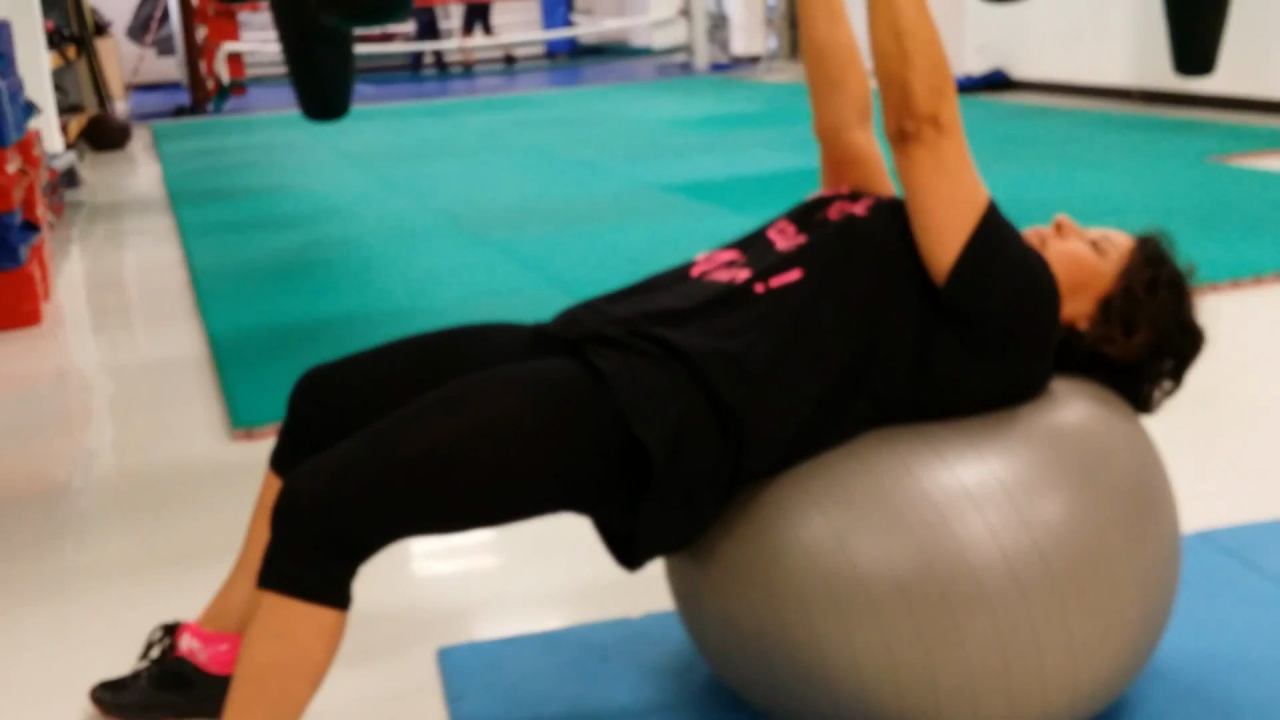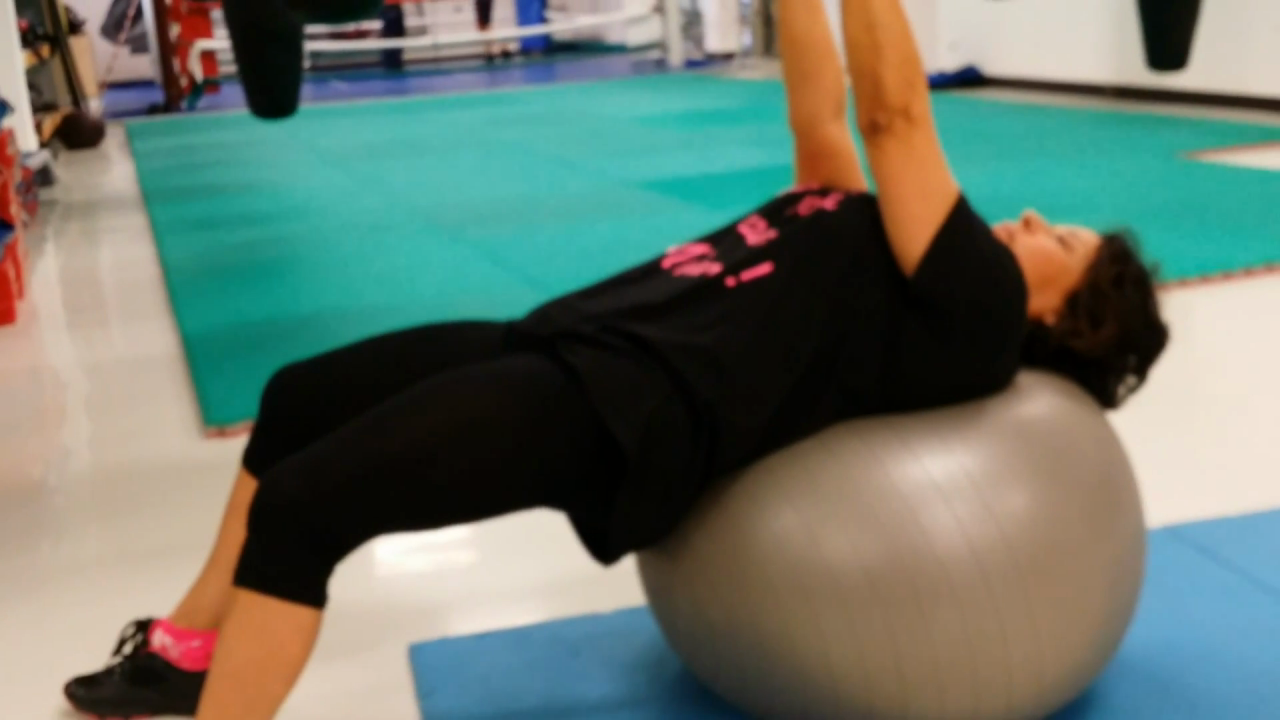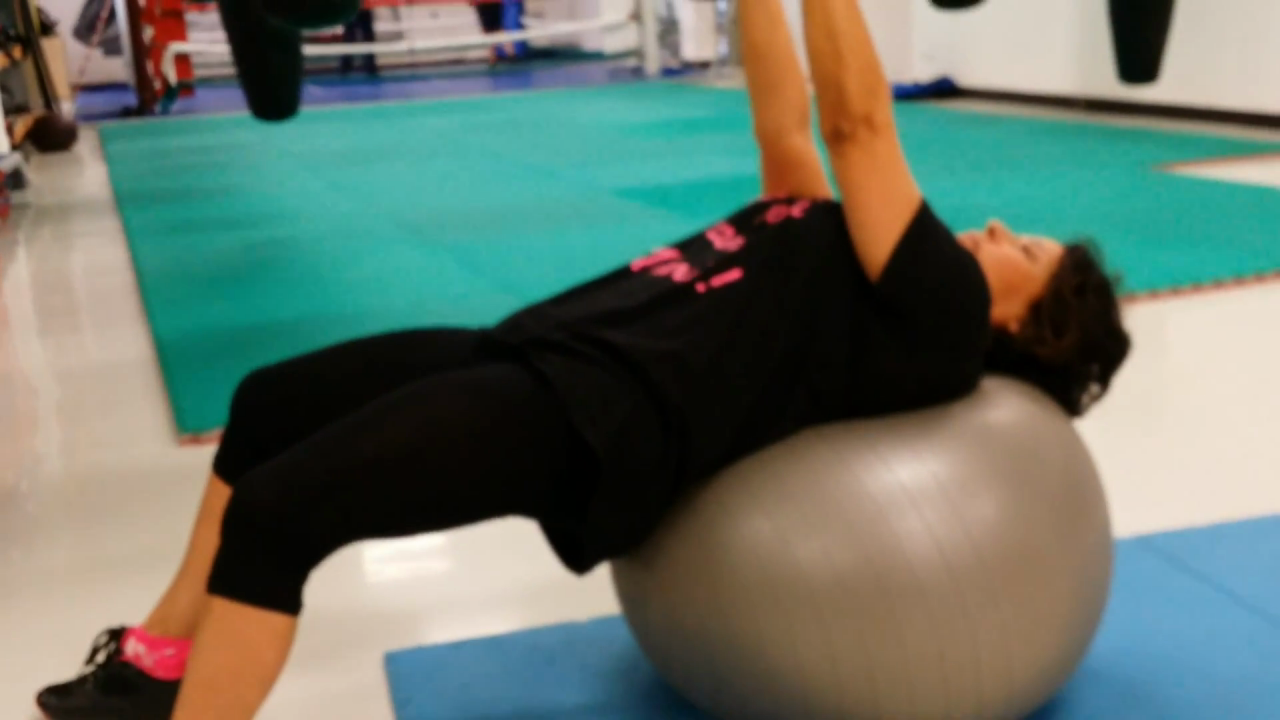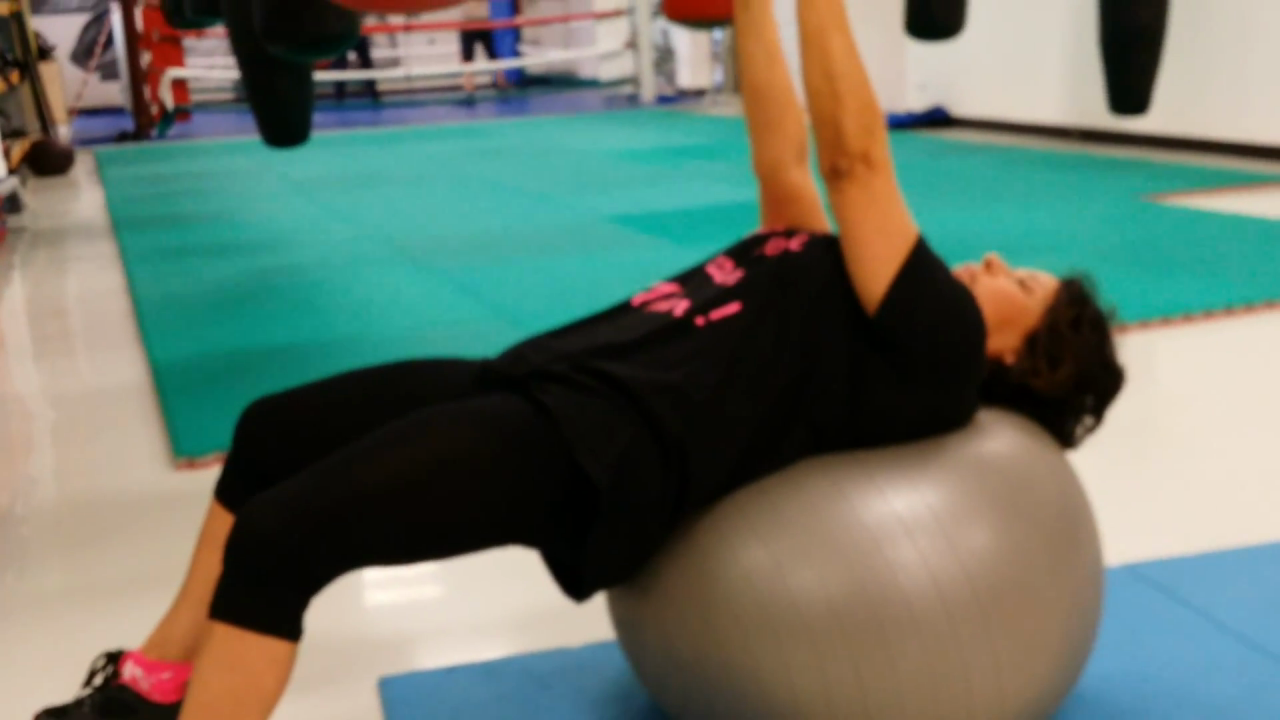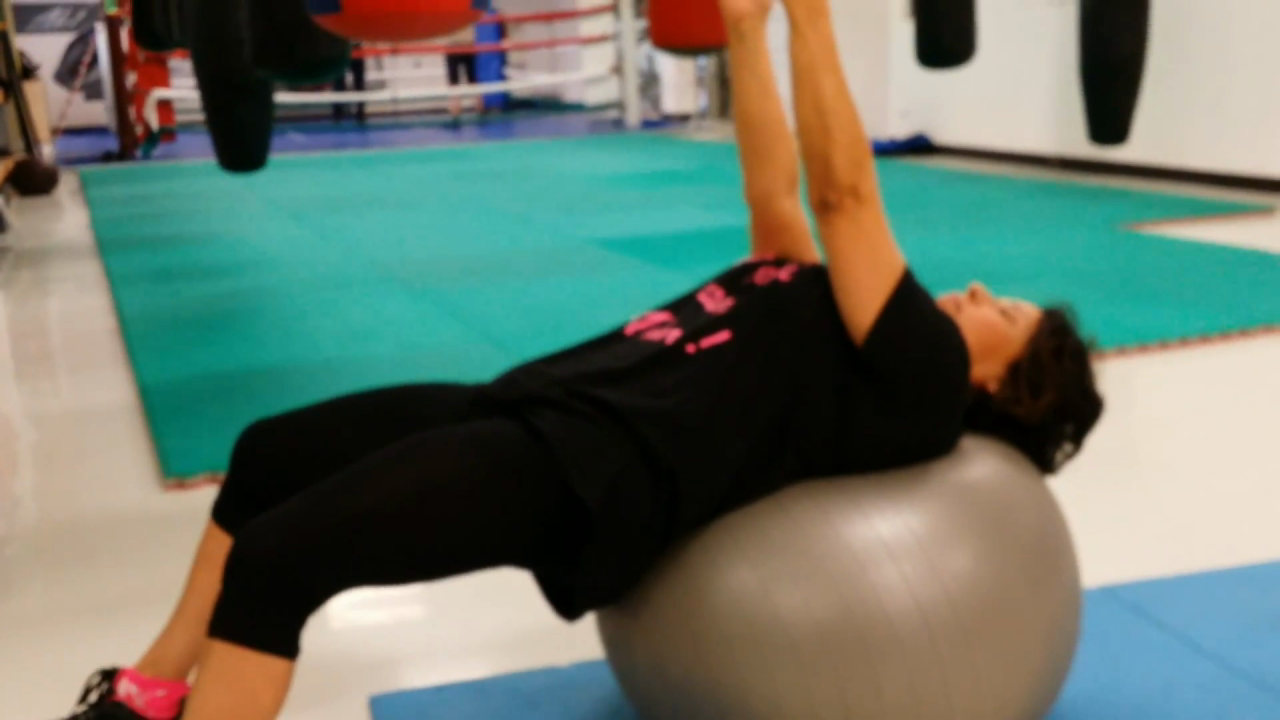
dt=0.7s
person 1, frame 1
left shoulder: (1008, 320)
right shoulder: (926, 259)
left elbow: (922, 123)
right elbow: (845, 119)
left hip: (658, 413)
right hip: (602, 350)
left knee: (325, 509)
right knee: (321, 403)
person 1, frame 2
left shoulder: (976, 312)
right shoulder: (891, 250)
left elbow: (893, 114)
right elbow: (823, 109)
left hip: (629, 408)
right hip: (575, 343)
left knee: (301, 506)
right knee: (296, 400)
person 1, frame 3
left shoulder: (943, 315)
right shoulder: (868, 266)
left elbow: (856, 123)
right elbow: (786, 122)
left hip: (600, 417)
right hip: (551, 355)
left knee: (278, 514)
right knee: (268, 404)
person 1, frame 4
left shoulder: (934, 348)
right shoulder: (860, 293)
left elbow: (854, 160)
right elbow: (786, 161)
left hip: (597, 450)
right hip: (550, 385)
left knee: (279, 538)
right knee: (269, 433)
person 1, frame 5
left shoulder: (922, 379)
right shoulder: (841, 324)
left elbow: (844, 194)
right elbow: (776, 193)
left hip: (594, 473)
right hip: (543, 412)
left knee: (276, 558)
right knee: (268, 454)
